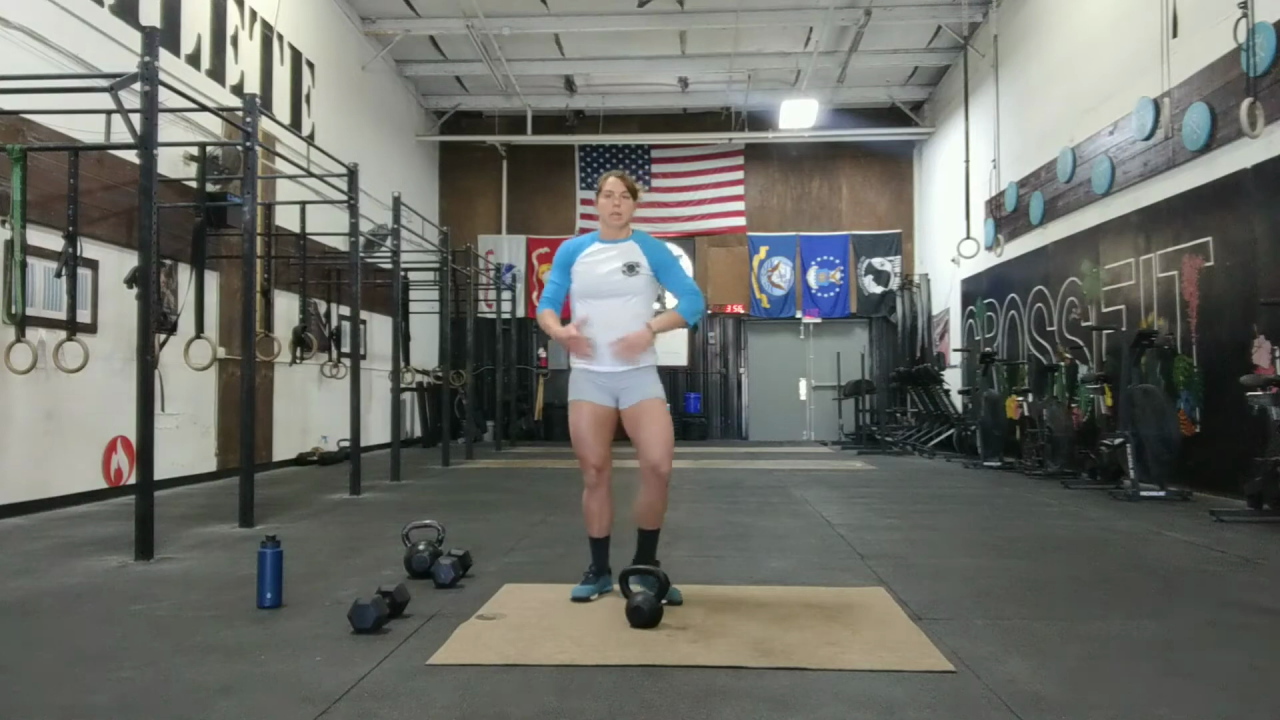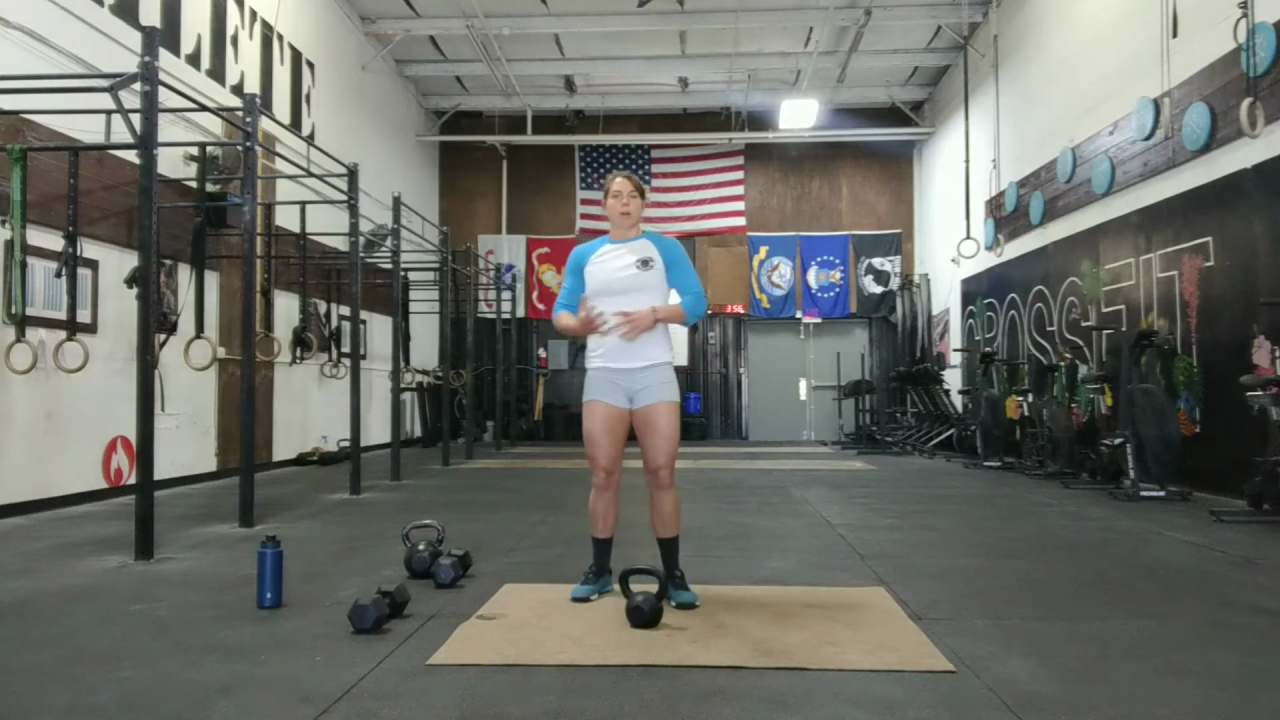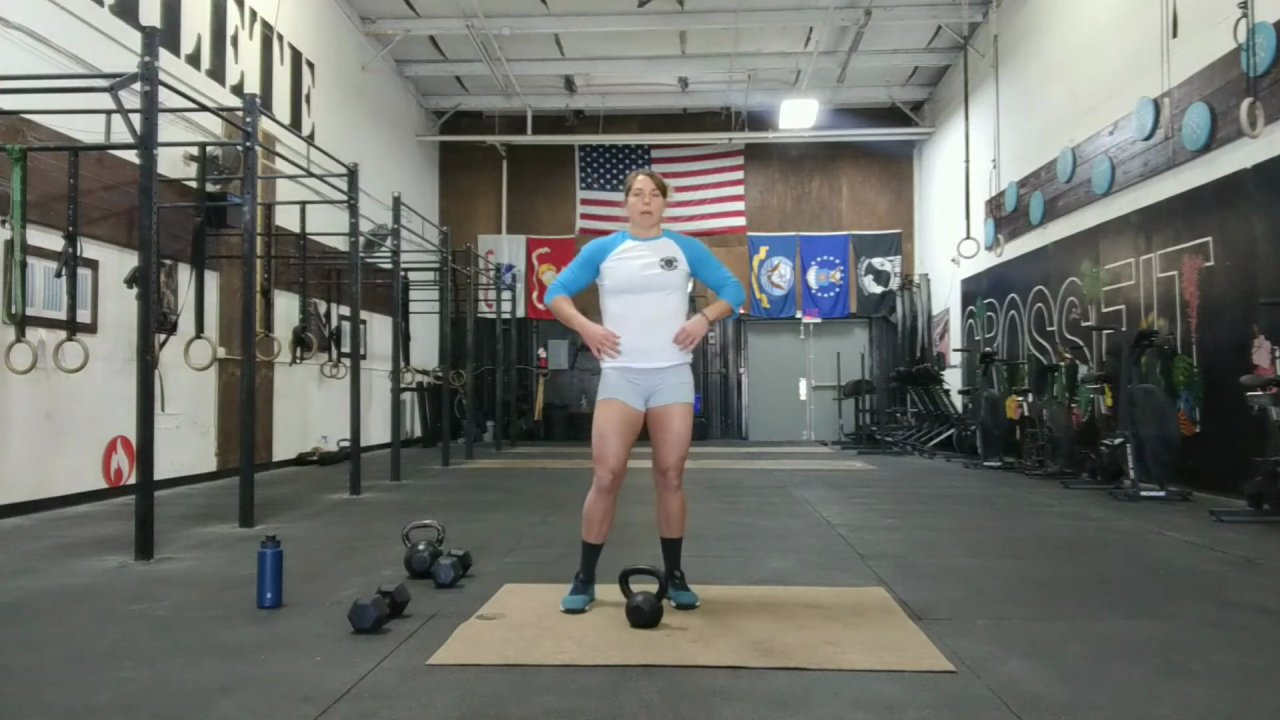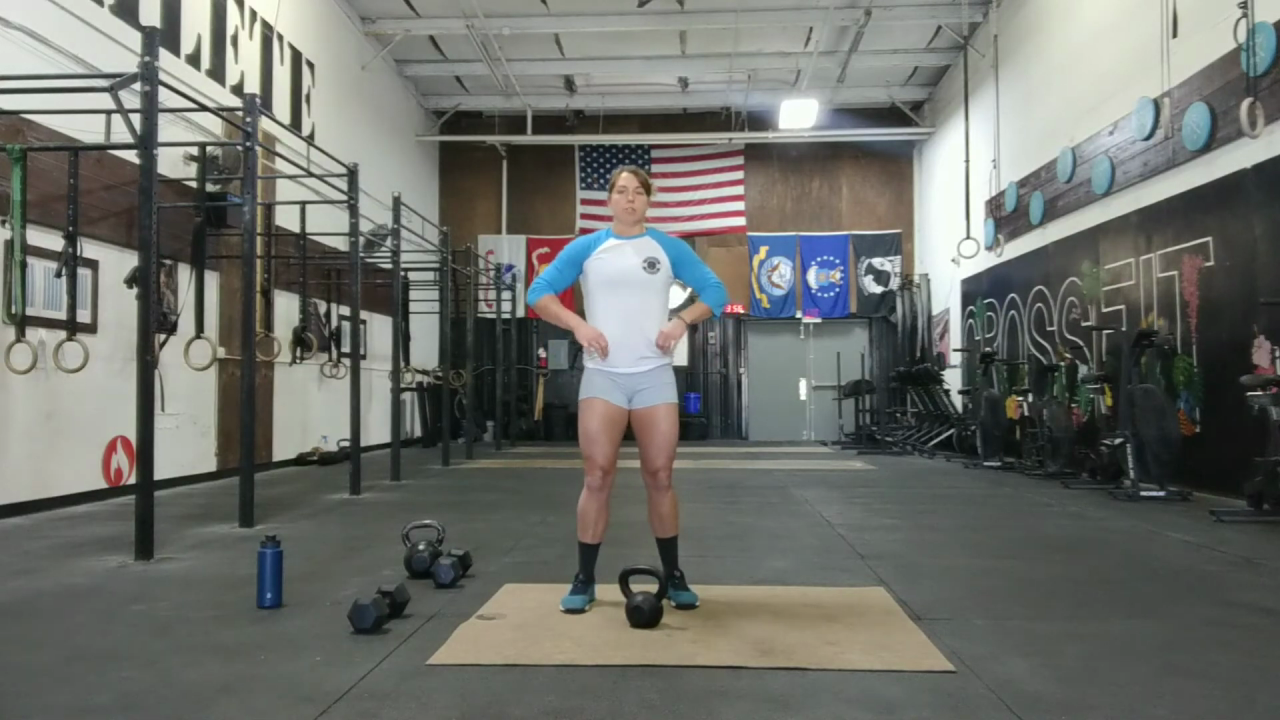
dt=0.5s
person 1, frame 1
left shoulder: (653, 251)
right shoulder: (571, 251)
left elbow: (692, 301)
right elbow: (547, 304)
left wrist: (650, 330)
right wrist: (558, 331)
left hip: (639, 375)
right hip: (588, 376)
left knee: (658, 468)
right knee: (594, 476)
left ankle: (646, 564)
right ankle: (599, 570)
person 1, frame 2
left shoulder: (666, 248)
right shoulder: (583, 255)
left elbow: (696, 304)
right elbow: (560, 312)
left wrist: (656, 315)
right wrist: (577, 324)
left hip: (655, 374)
right hip: (603, 376)
left knee: (661, 476)
right knee: (603, 476)
left ankle: (673, 575)
right ankle: (600, 569)
person 1, frame 3
left shoulder: (686, 248)
right shoulder: (601, 250)
left elbow: (733, 290)
right elbow: (555, 293)
left wrist: (704, 319)
right wrist: (585, 327)
left hip: (672, 376)
right hip: (620, 376)
left knee: (670, 477)
right knee: (606, 477)
left ankle: (674, 575)
right ankle: (584, 578)
person 1, frame 4
left shoulder: (670, 248)
right shoulder: (584, 248)
left elbow: (715, 292)
right elbow: (538, 293)
left wrist: (683, 322)
right wrist: (578, 326)
left hip: (655, 375)
right hip: (603, 376)
left knee: (660, 477)
right knee: (597, 478)
left ankle: (673, 576)
right ankle: (584, 579)
